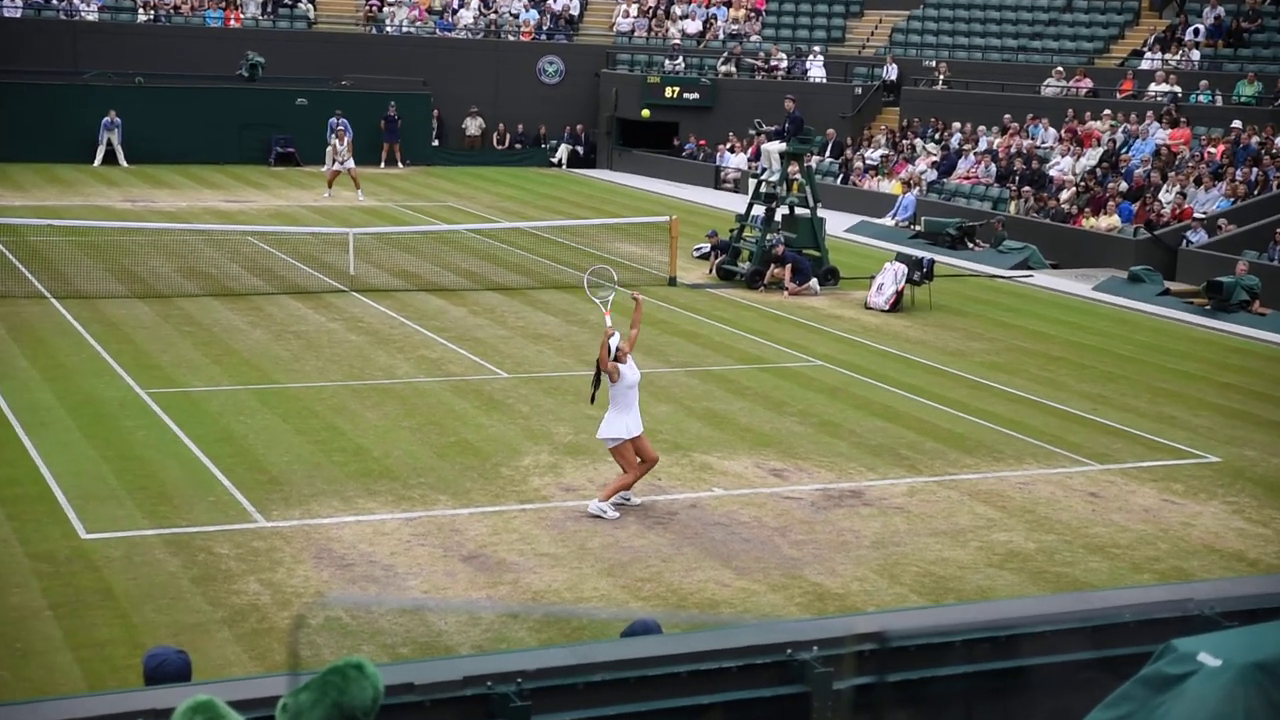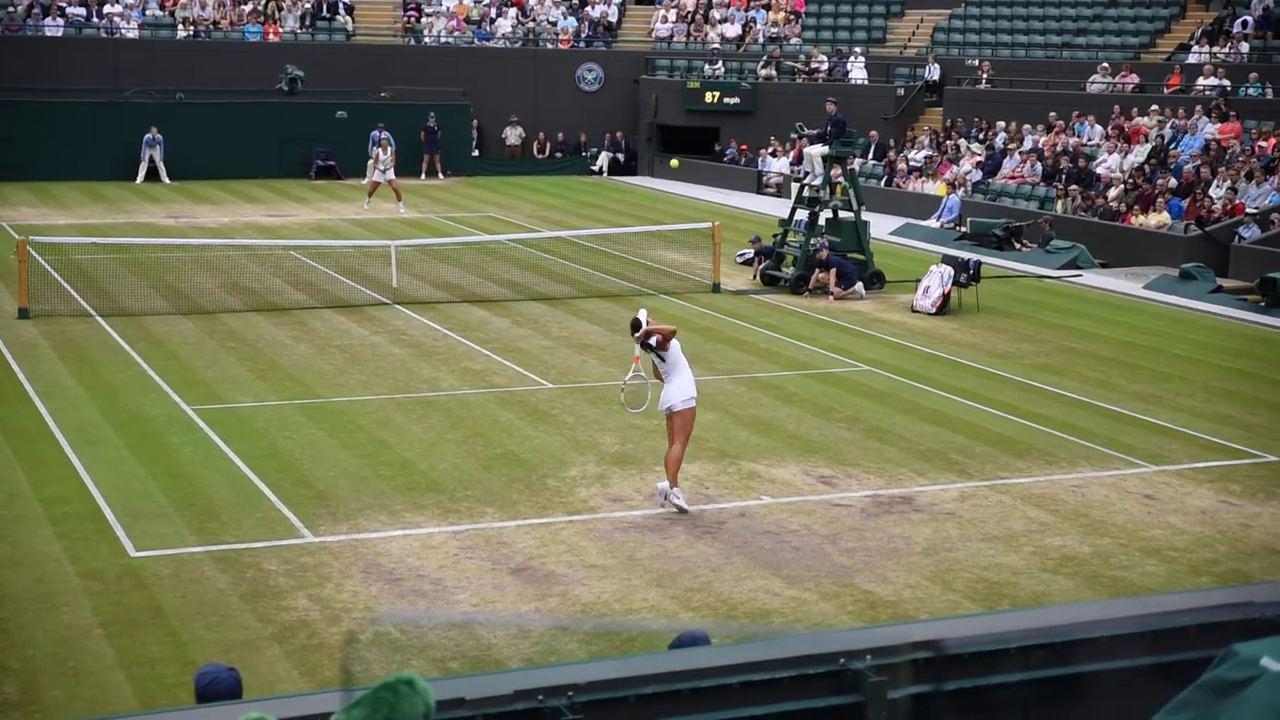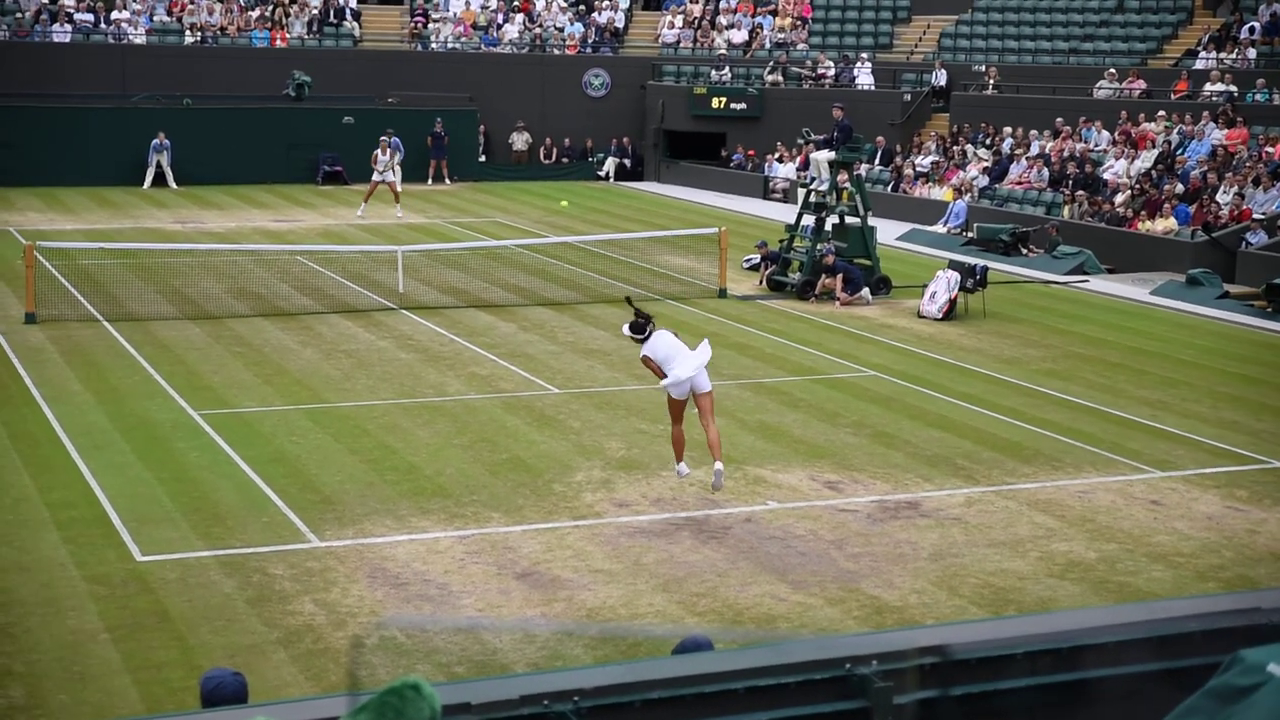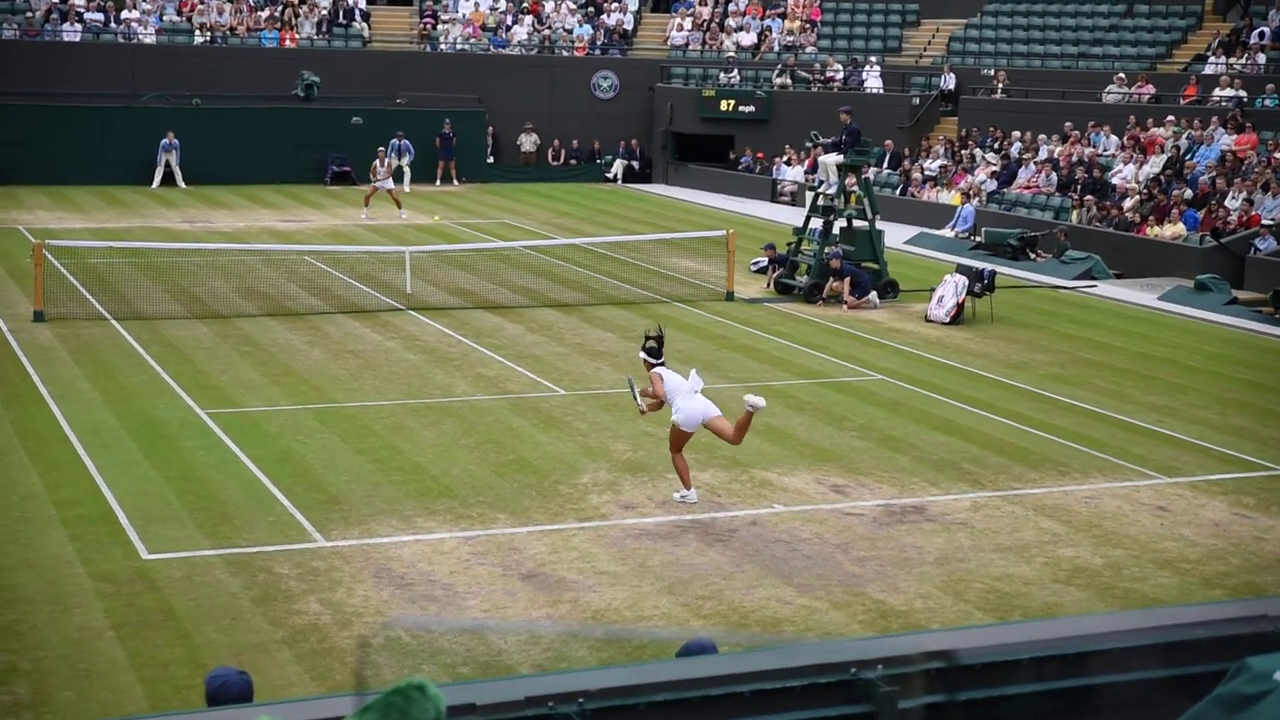
dt=0.2s
person 1, frame 1
left shoulder: (627, 361)
right shoulder: (614, 371)
left elbow: (634, 330)
right elbow: (603, 364)
left wrist: (639, 304)
right wrist: (605, 338)
left hip: (630, 426)
right hip: (617, 429)
left knee: (651, 459)
right knee: (631, 475)
left ankle: (623, 493)
right ankle: (599, 503)
person 1, frame 2
left shoulder: (652, 345)
right shoulder: (661, 341)
right elbow: (672, 330)
right wrist: (647, 329)
left hip: (672, 395)
right hip: (682, 394)
left knee: (675, 443)
right knee: (679, 443)
left ankle: (670, 487)
right ankle: (670, 487)
person 1, frame 3
left shoulder: (645, 355)
right shoulder: (663, 334)
left elbow: (663, 377)
left hip: (677, 381)
right hip: (697, 372)
left knee: (677, 424)
right knee: (709, 423)
left ankle: (680, 465)
right ankle: (718, 464)
person 1, frame 4
left shoulder: (654, 374)
right shoulder: (667, 372)
left elbow: (660, 396)
right elbow: (660, 404)
left wrist: (648, 394)
right wrist: (647, 408)
left hip: (688, 413)
right hip: (704, 405)
left knee: (675, 451)
right knee: (734, 437)
left ankle: (689, 492)
right ankle: (750, 406)
